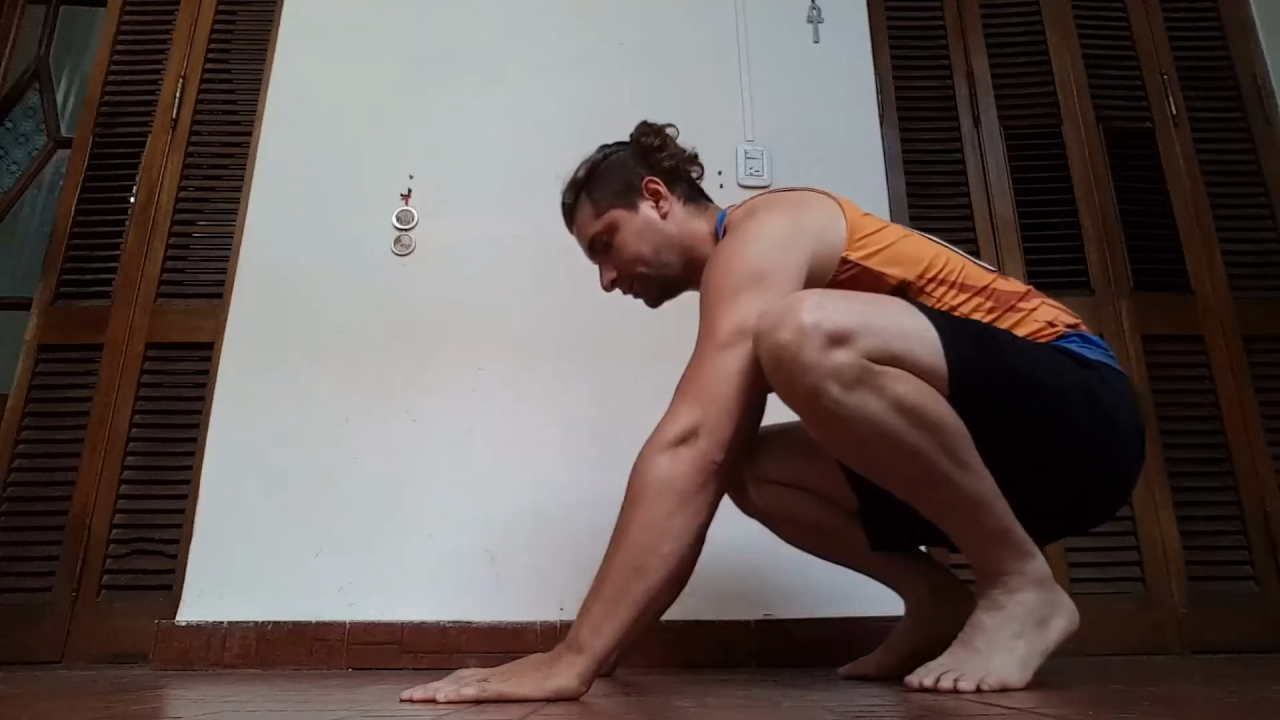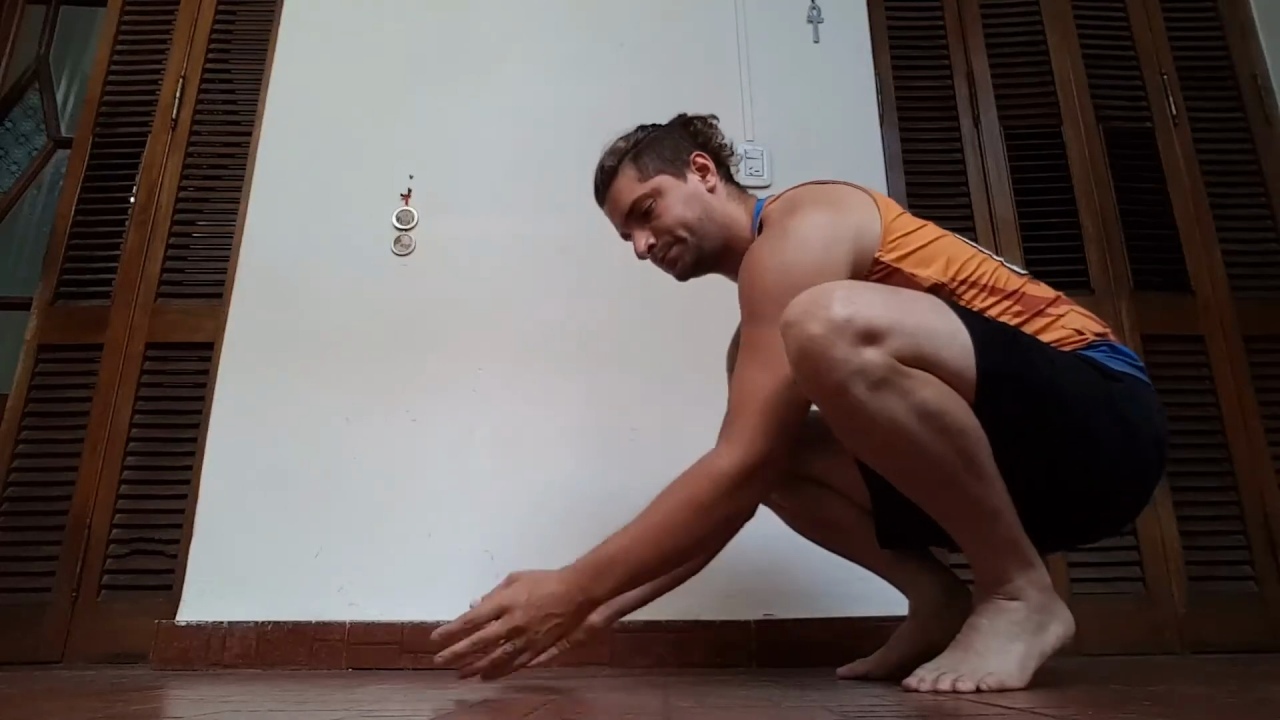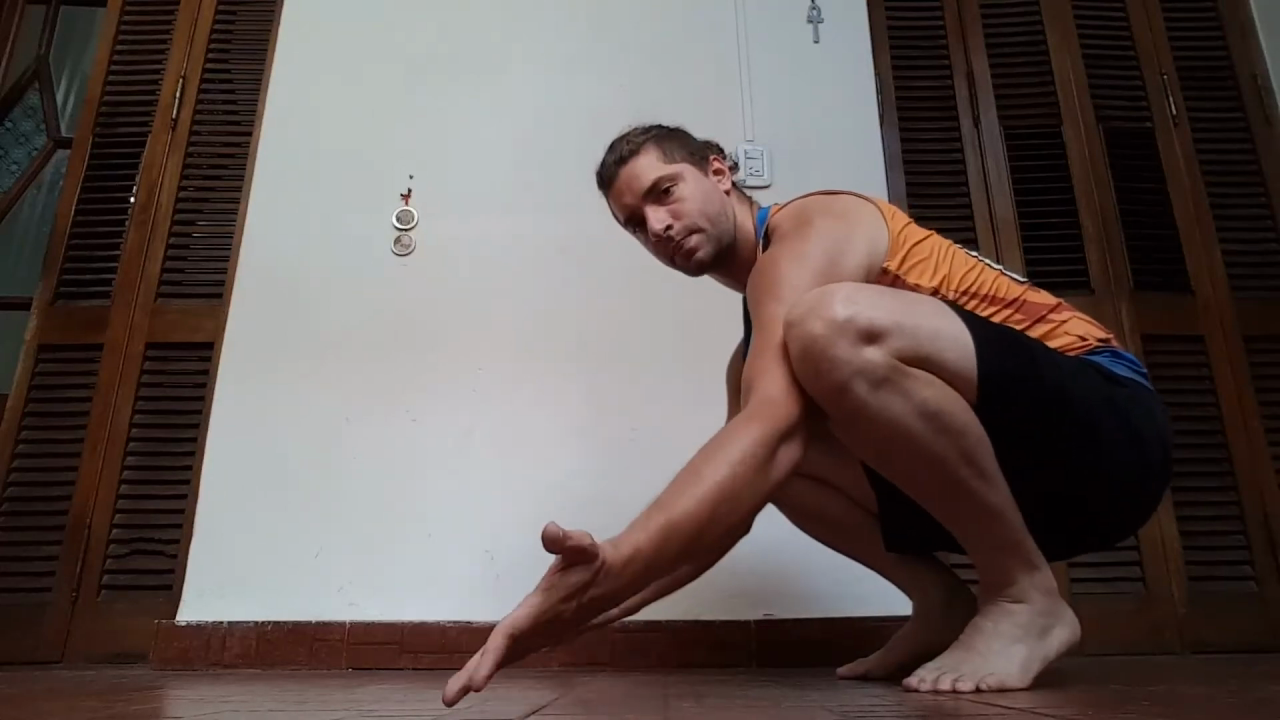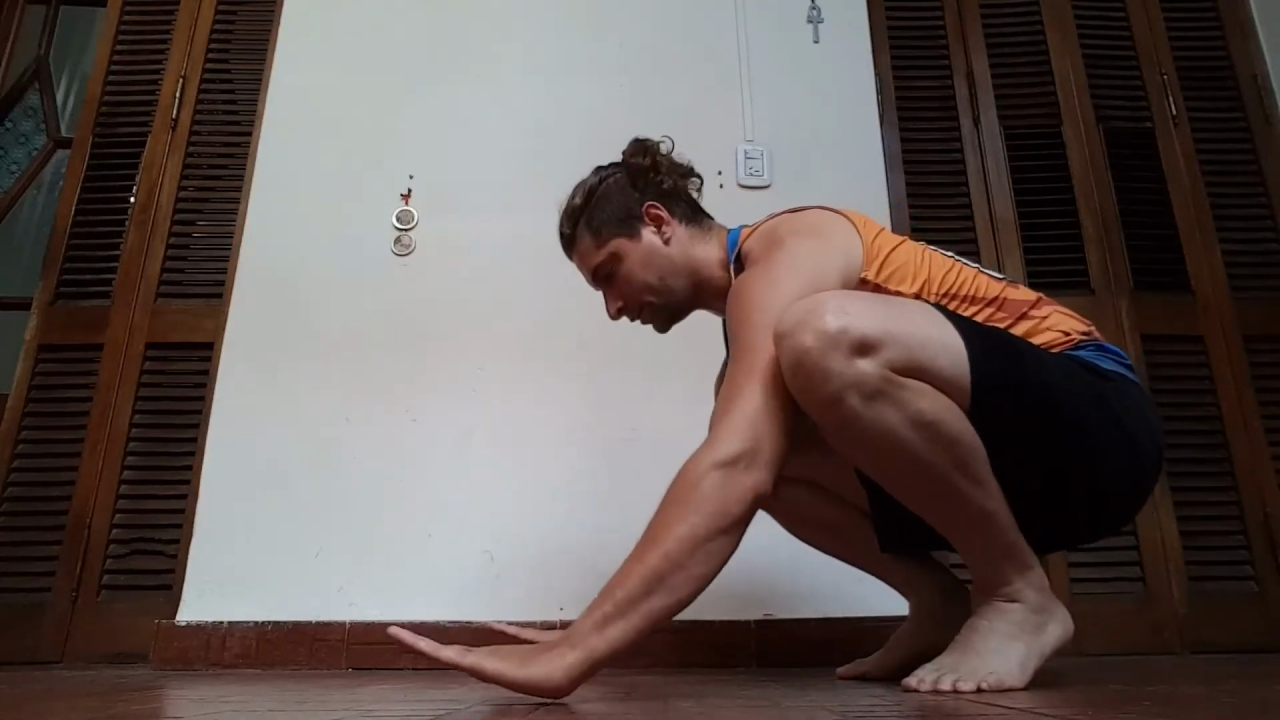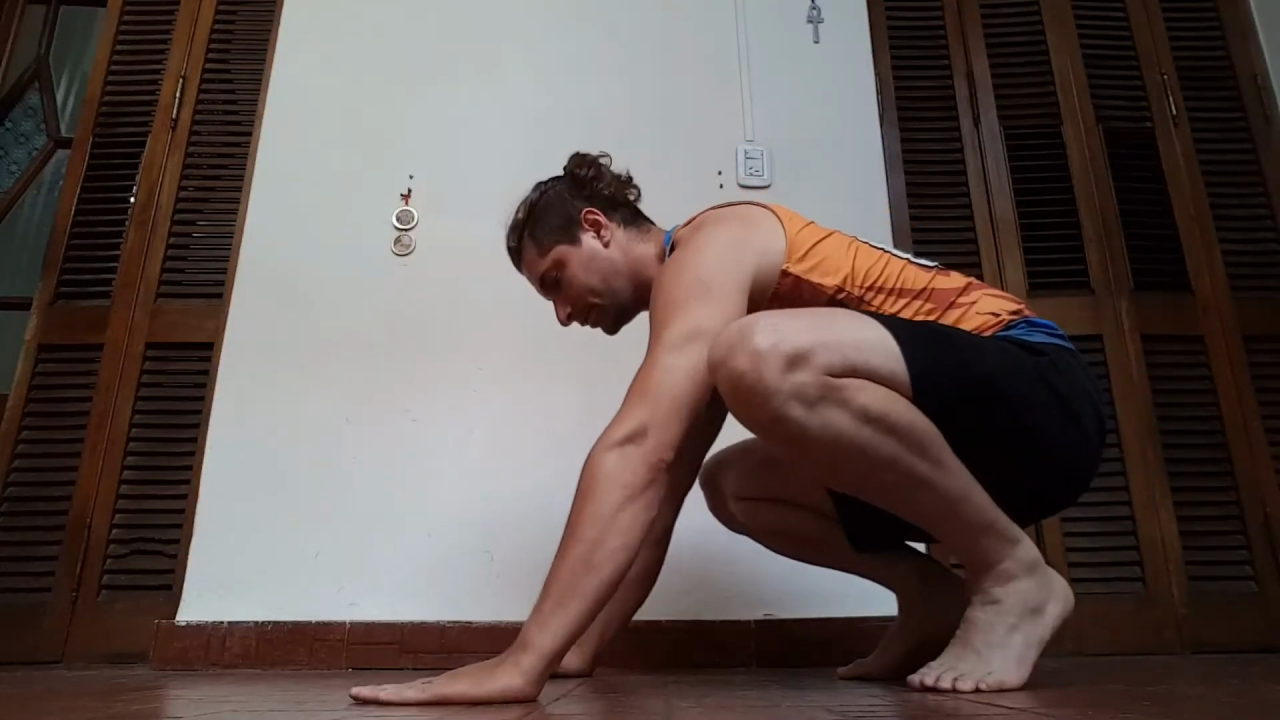
dt=1s
person 1, frame 1
left shoulder: (764, 231)
right shoulder: (744, 303)
left elbow: (687, 446)
right elbow: (700, 480)
left wrist: (576, 657)
right wrist: (600, 645)
left hip: (1076, 411)
right hip: (1002, 445)
left knee: (806, 335)
left ankle: (1021, 586)
right ankle: (940, 603)
person 1, frame 2
left shoulder: (800, 228)
right shoulder: (761, 331)
left elbow: (743, 466)
right elbow: (742, 480)
left wrist: (572, 592)
right wrist: (602, 605)
left hip: (1101, 416)
right hip: (1021, 455)
left knee: (834, 325)
left ankle: (1018, 595)
right ankle: (944, 606)
person 1, frame 3
left shoulder: (810, 229)
right shoulder: (759, 343)
left elbow: (773, 434)
right elbow: (724, 511)
left wrist: (606, 574)
right wrist: (601, 594)
left hip: (1106, 423)
right hip: (1011, 472)
left knee: (834, 325)
left ankle: (1023, 597)
right ankle: (944, 605)
person 1, frame 4
left shoulder: (784, 253)
right shoulder: (757, 329)
left elbow: (733, 475)
right elbow: (740, 474)
left wrist: (573, 653)
right wrist: (592, 634)
left hip: (1095, 418)
right hip: (1015, 462)
left knee: (825, 336)
left ankle: (1018, 597)
right ankle: (945, 604)
person 1, frame 5
left shoulder: (710, 246)
right shoulder: (704, 315)
left elbow: (637, 452)
right elbow: (656, 493)
left wrist: (523, 662)
right wrist: (580, 652)
left hip: (1036, 392)
right hip: (971, 429)
left knee: (763, 356)
right knee: (730, 485)
left ankle: (1010, 577)
right ankle: (934, 597)
